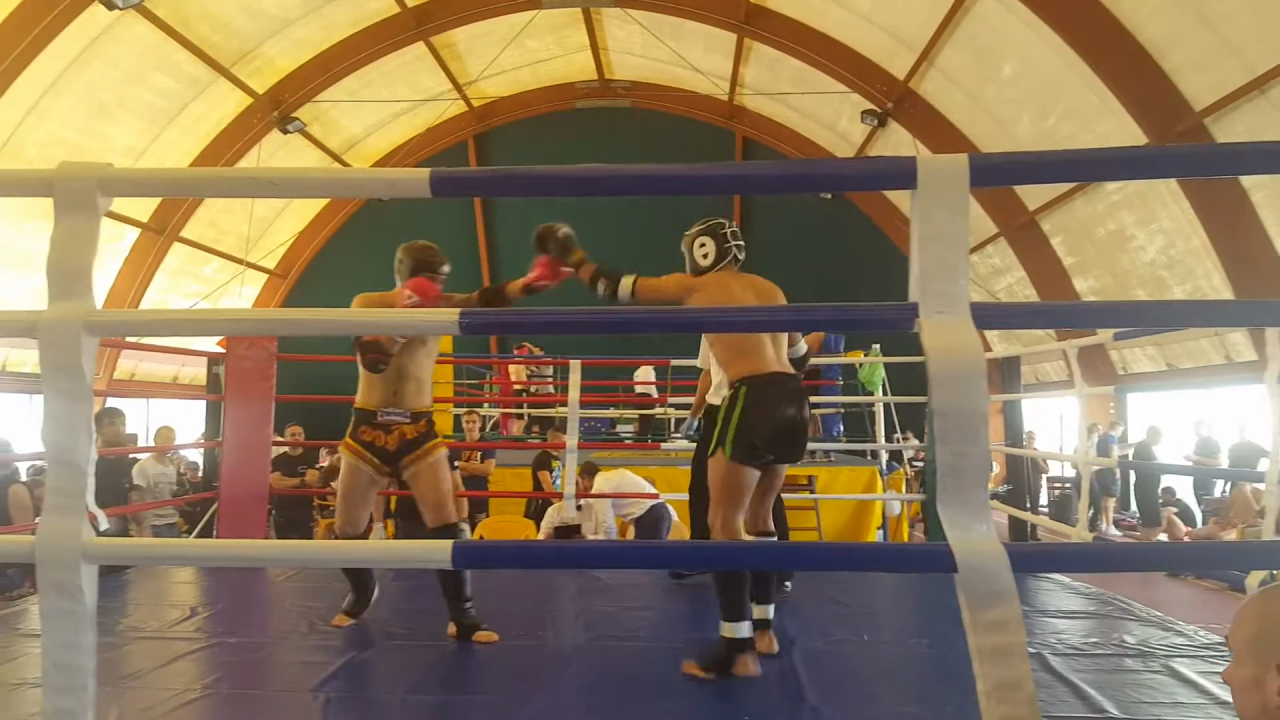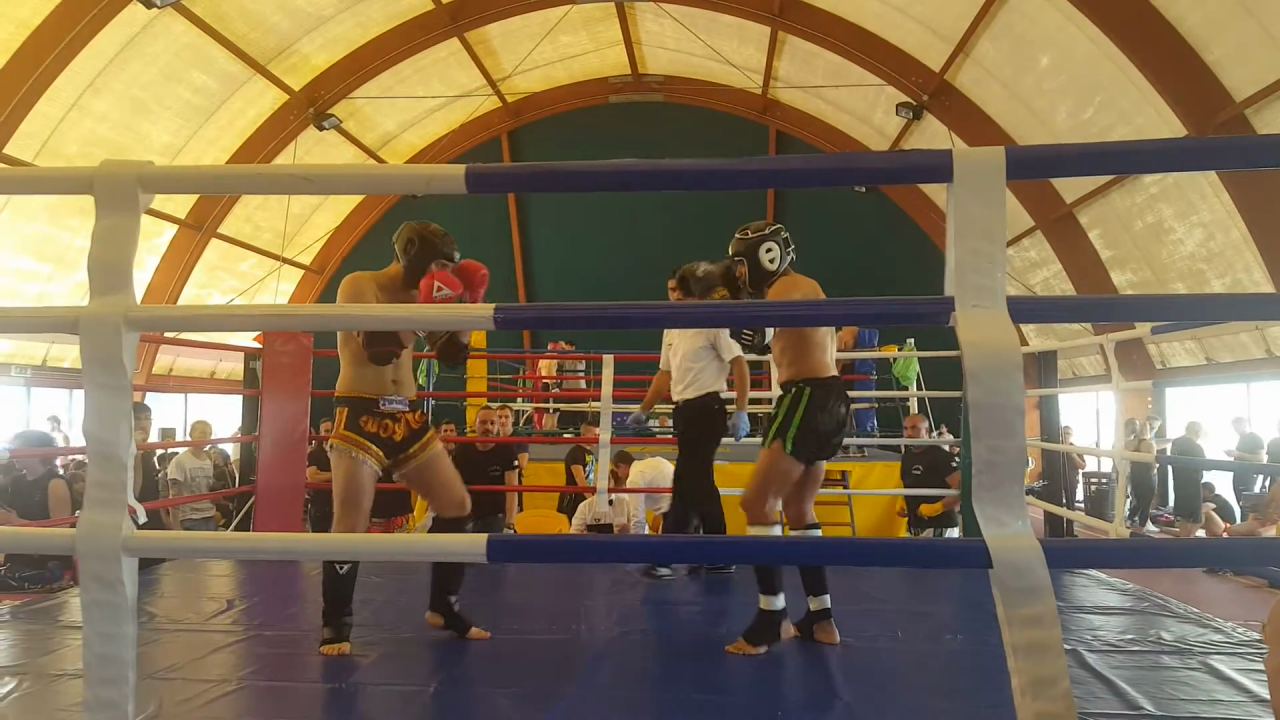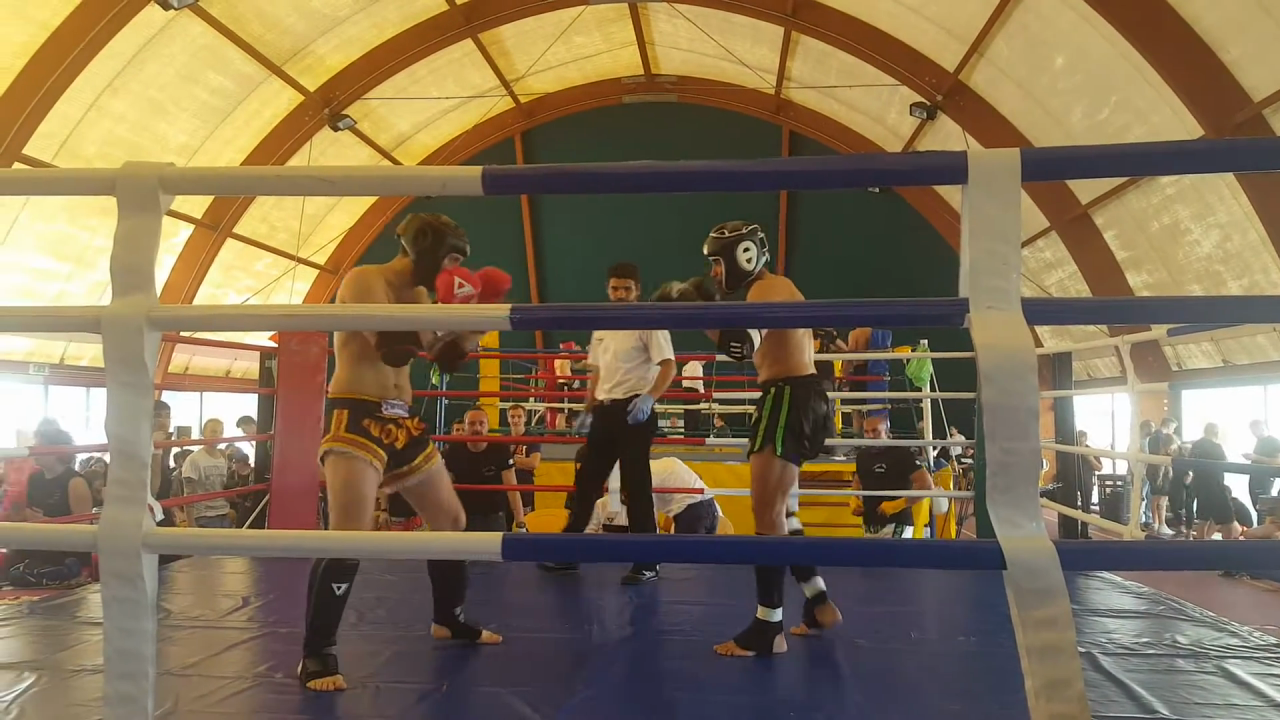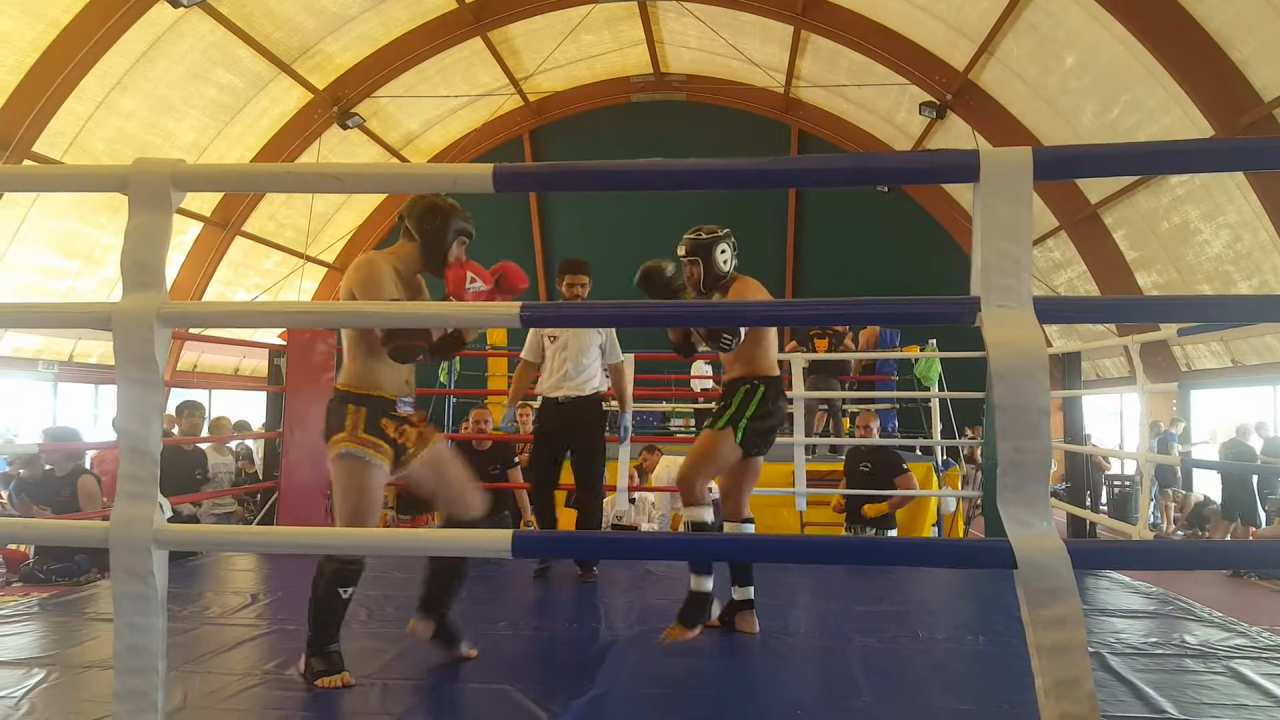
dt=0.7s
person 1, frame 1
left shoulder: (440, 307)
right shoulder: (366, 304)
left elbow: (484, 300)
right elbow: (371, 360)
left wrist: (528, 283)
left hip: (417, 428)
right hip: (368, 426)
left knee: (444, 520)
right knee: (348, 528)
left ankle: (463, 616)
right ankle: (361, 593)
person 1, frame 2
left shoulder: (420, 296)
right shoulder: (358, 285)
left elbow: (454, 355)
right elbow: (378, 350)
left wrist: (469, 306)
right wrist: (426, 310)
left hip: (408, 416)
right hip: (360, 417)
left knee: (456, 506)
right knee: (351, 527)
left ankle: (443, 606)
right ankle: (335, 624)
person 1, frame 3
left shoulder: (418, 295)
right shoulder: (363, 280)
left elbow: (449, 359)
right elbow: (392, 350)
right wrist: (446, 310)
left hip: (403, 422)
right hip: (355, 420)
left knee: (451, 521)
right knee: (349, 539)
left ankle: (449, 619)
right ankle: (316, 655)
person 1, frame 4
left shoulder: (414, 280)
right shoulder: (371, 269)
left elbow: (442, 349)
right elbow: (402, 347)
left wrist: (486, 305)
right wrist: (459, 307)
left hip: (406, 415)
right hip: (363, 417)
left knee: (471, 507)
left ankle: (432, 619)
right ankle: (319, 652)
person 2, frame 1
left shoulder: (698, 288)
right shoulder: (770, 289)
left elbow: (618, 288)
right elbow: (799, 354)
left wrist: (570, 255)
left hip: (754, 400)
right hip: (791, 401)
left knee: (725, 522)
right knee: (758, 516)
left ankle: (736, 648)
right ankle: (762, 628)
person 2, frame 2
left shoulder: (788, 287)
right shoulder: (798, 287)
right elbow: (779, 341)
left hip: (809, 400)
right hip: (823, 401)
left knee: (758, 502)
right knee: (796, 508)
left ankle: (770, 616)
right ankle: (820, 619)
person 2, frame 3
left shoulder: (767, 289)
right shoulder: (774, 289)
left elbow: (740, 347)
right elbow: (750, 343)
right wrist: (710, 306)
left hip: (788, 399)
right hip: (803, 398)
left knee: (766, 511)
right knee: (776, 506)
left ankle: (768, 628)
right ankle: (820, 603)
person 2, frame 4
left shoulder: (745, 289)
right shoulder: (721, 297)
left elbow: (727, 339)
right elbow: (685, 346)
left wrist: (685, 300)
right wrist: (669, 303)
left hip: (754, 395)
right hip: (749, 397)
left knee: (691, 480)
right knee: (734, 504)
left ankle: (701, 598)
right ankle: (742, 608)
person 3, frame 1
left shoulder: (756, 326)
right shoulder: (711, 330)
left elbow: (781, 365)
right wrist: (694, 415)
left hip: (751, 414)
right hip: (715, 412)
left knee: (764, 493)
right knee: (699, 487)
left ankle: (780, 569)
right ankle: (698, 555)
person 3, frame 2
left shoulder: (712, 323)
right shoulder: (671, 330)
left elbow: (739, 365)
right elbow: (665, 374)
left wrist: (740, 411)
right wrist: (643, 410)
left hip: (707, 408)
right hip: (685, 411)
left knee: (686, 483)
right knee: (700, 484)
person 3, frame 3
right shoulder: (602, 326)
left elbow: (668, 366)
left wrist: (649, 399)
right wrist: (587, 412)
left hip: (634, 412)
right hip: (605, 412)
left knee: (636, 487)
right knee: (587, 482)
left ankle: (647, 563)
person 3, frame 4
left shoulder: (601, 323)
left elbow: (616, 368)
right elbow: (527, 366)
left wrist: (625, 411)
right wrist: (511, 406)
left hip: (587, 408)
right hip: (551, 407)
left knee: (589, 486)
right knee: (540, 482)
left ankle: (587, 559)
